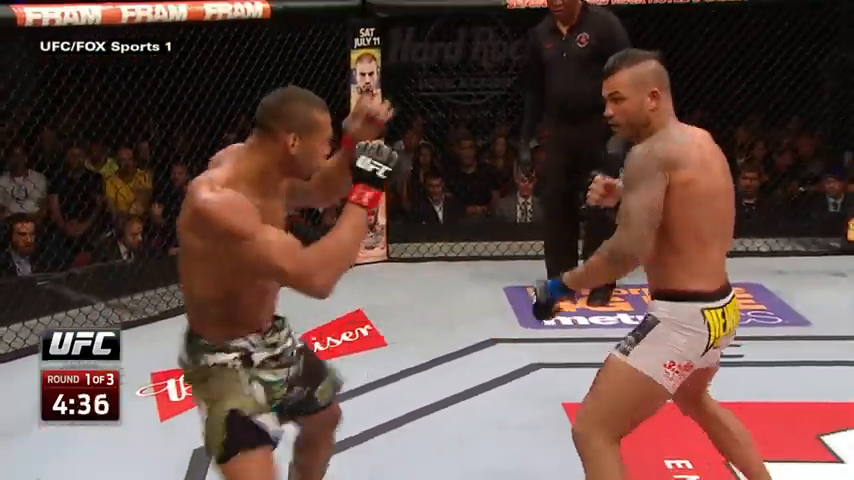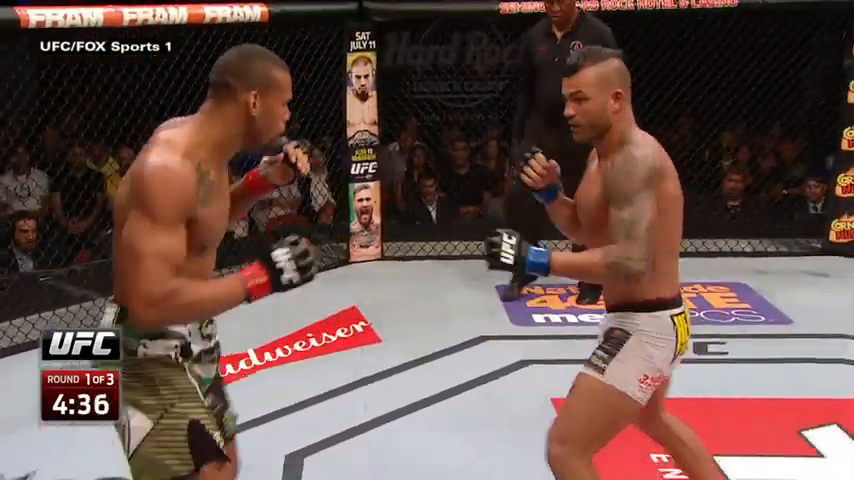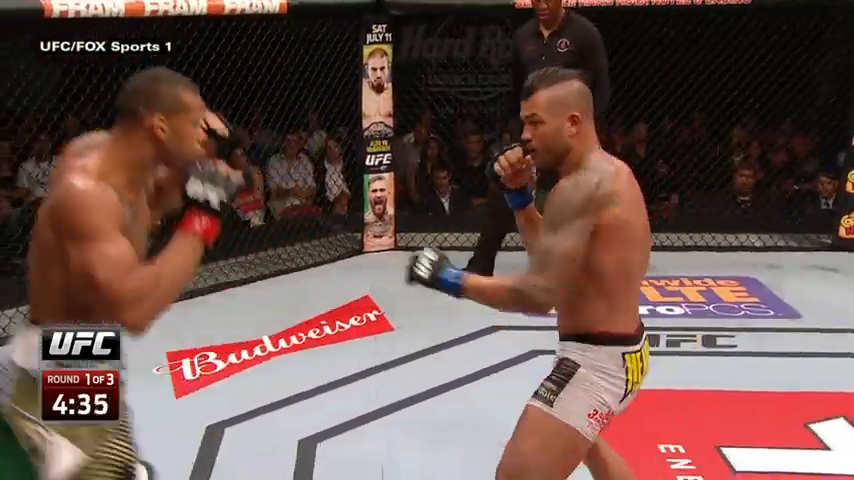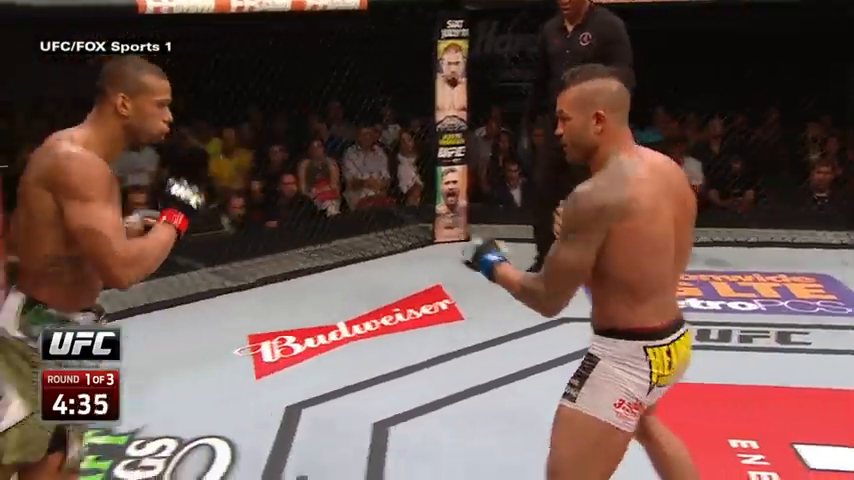
dt=0.3s
person 1, frame 1
left shoulder: (652, 153)
right shoulder: (701, 142)
left elbow: (627, 249)
left wrist: (561, 285)
right wrist: (621, 199)
left hip: (681, 320)
right hip: (714, 312)
left knee: (591, 432)
right knee: (694, 400)
person 1, frame 2
left shoulder: (635, 160)
right shoulder: (606, 153)
left elbow: (630, 262)
right elbow: (584, 229)
left wrist: (535, 259)
right wrist: (549, 191)
left hip: (646, 329)
right hip: (653, 321)
right knee: (652, 419)
person 1, frame 3
left shoulder: (584, 188)
right shoulder: (606, 173)
left elbow: (538, 293)
right elbow: (550, 256)
left wrist: (450, 279)
right wrist: (518, 192)
left hip: (597, 364)
right hip: (618, 351)
right knee: (586, 444)
person 1, frame 4
left shoulder: (596, 197)
right shoulder: (669, 172)
left elbow: (549, 298)
left wrist: (492, 264)
left hip: (624, 356)
right hip: (671, 344)
right knee: (647, 427)
person 2, frame 1
left shoulder: (262, 168)
right shoulder: (214, 202)
left elbow: (322, 193)
right elbow: (315, 278)
left wrist: (357, 134)
right wrist: (367, 190)
left hip: (269, 340)
right hip: (222, 361)
left knee: (325, 416)
person 2, frame 2
left shoulder: (202, 142)
right shoulder: (164, 169)
right elbow: (149, 303)
left wrist: (264, 179)
right wrist: (259, 278)
left hip: (190, 341)
right hip: (151, 355)
person 2, frame 3
left shoulder: (100, 148)
right shoulder: (84, 194)
left elbow: (143, 204)
right elbow: (134, 312)
left wrist: (182, 175)
right wrist: (200, 220)
person 2, frame 4
left shoulder: (72, 147)
right shoulder: (76, 163)
right elbow: (121, 270)
left wrist: (118, 228)
right wrist: (175, 217)
left hip: (51, 327)
right hip: (43, 337)
person 3, frame 1
left shoulder: (606, 26)
right shoulder: (541, 34)
right elbow: (534, 90)
right wrist: (525, 139)
left hip: (598, 130)
right hip: (559, 131)
left knee: (599, 208)
right knee: (557, 206)
left ankle: (601, 283)
person 3, frame 2
left shoulder: (597, 34)
right shoulder: (534, 37)
right wrist: (517, 136)
right hip: (541, 131)
right knee: (517, 197)
left ankle: (590, 281)
right ankle: (523, 272)
person 3, frame 3
left shoulder: (583, 33)
right shoulder: (524, 36)
left elbow: (600, 88)
right wrist: (507, 133)
right knee: (500, 196)
right ankle: (480, 267)
person 3, frame 4
left shoulder: (609, 26)
right shoulder: (551, 30)
left elbow: (624, 80)
right wrist: (528, 123)
right hip: (558, 123)
right knee: (544, 192)
right ankle: (546, 262)
